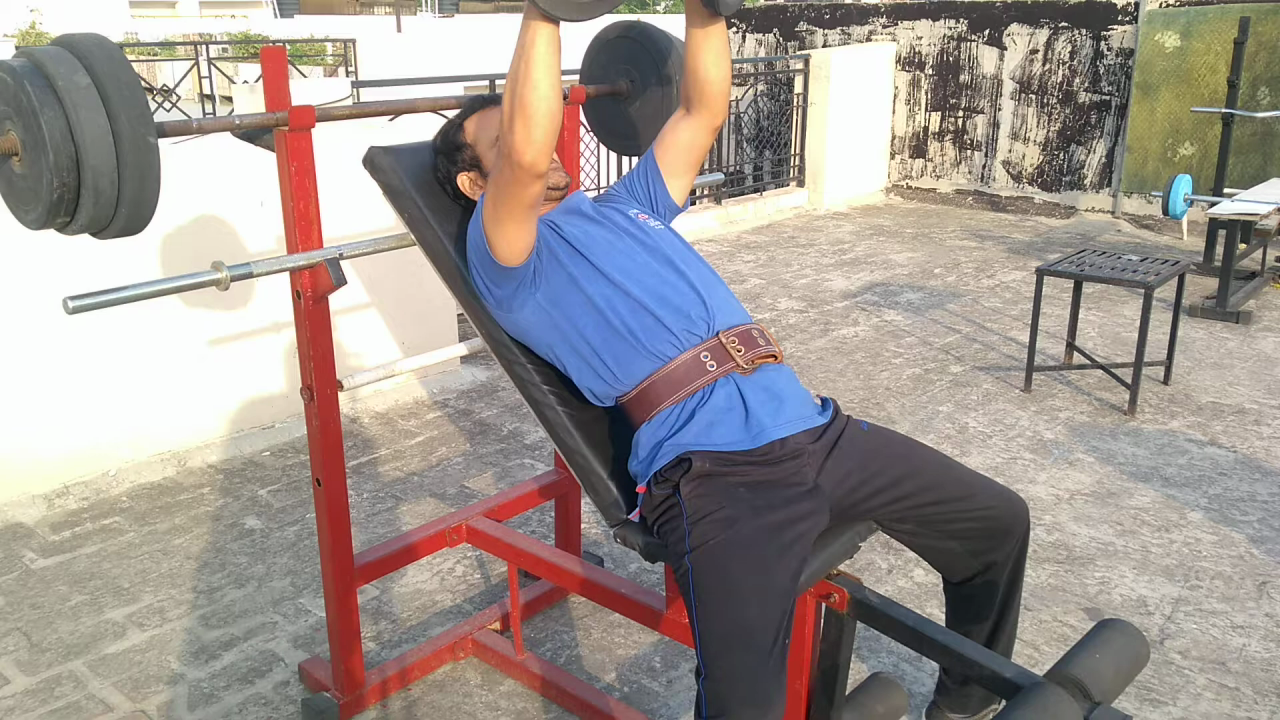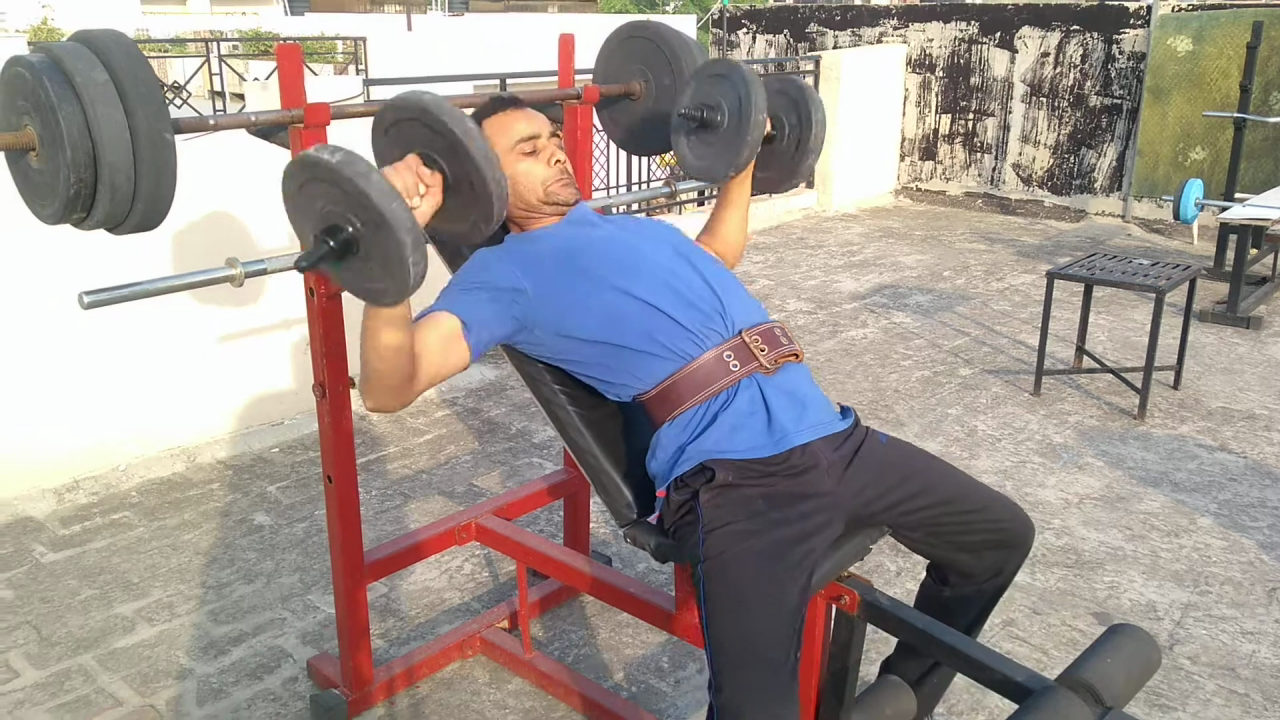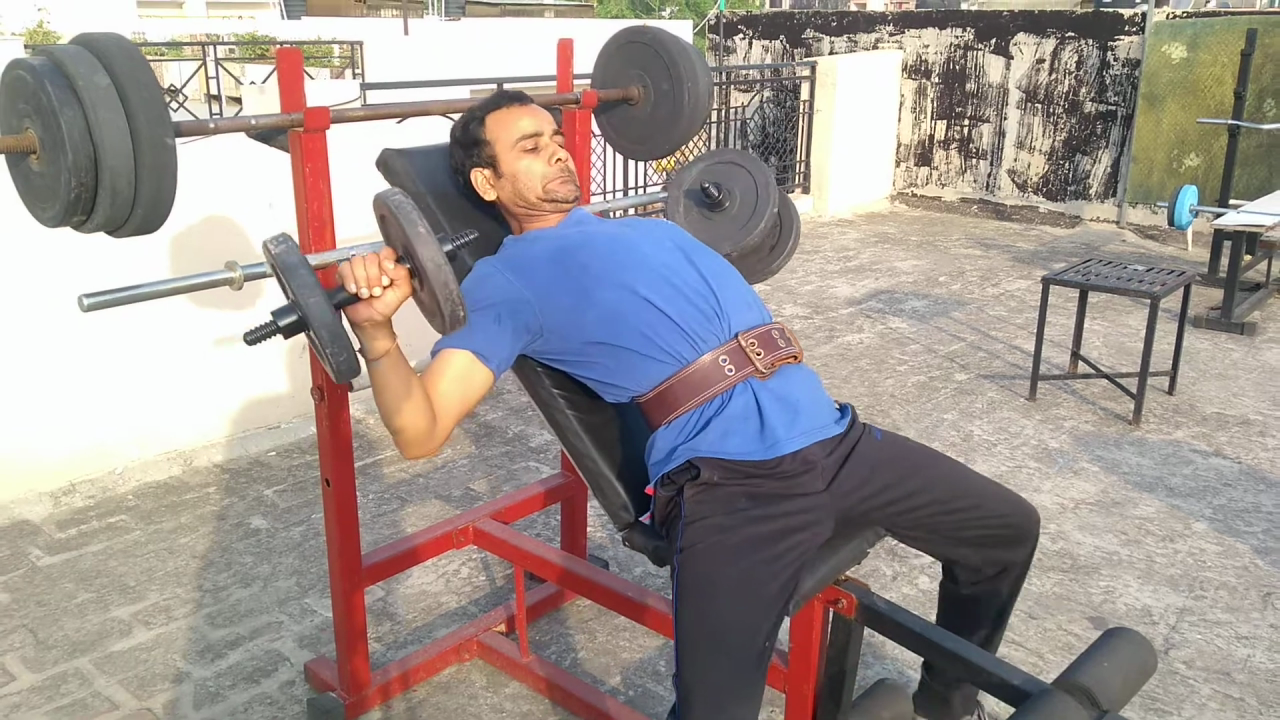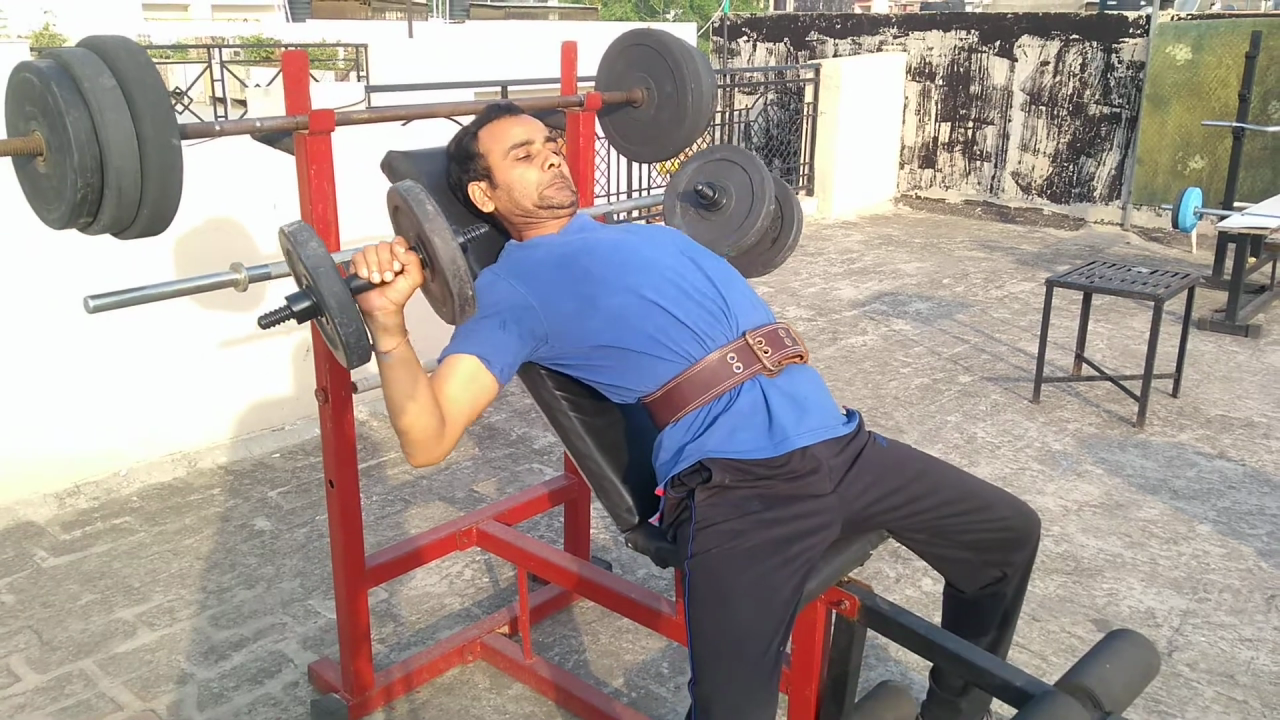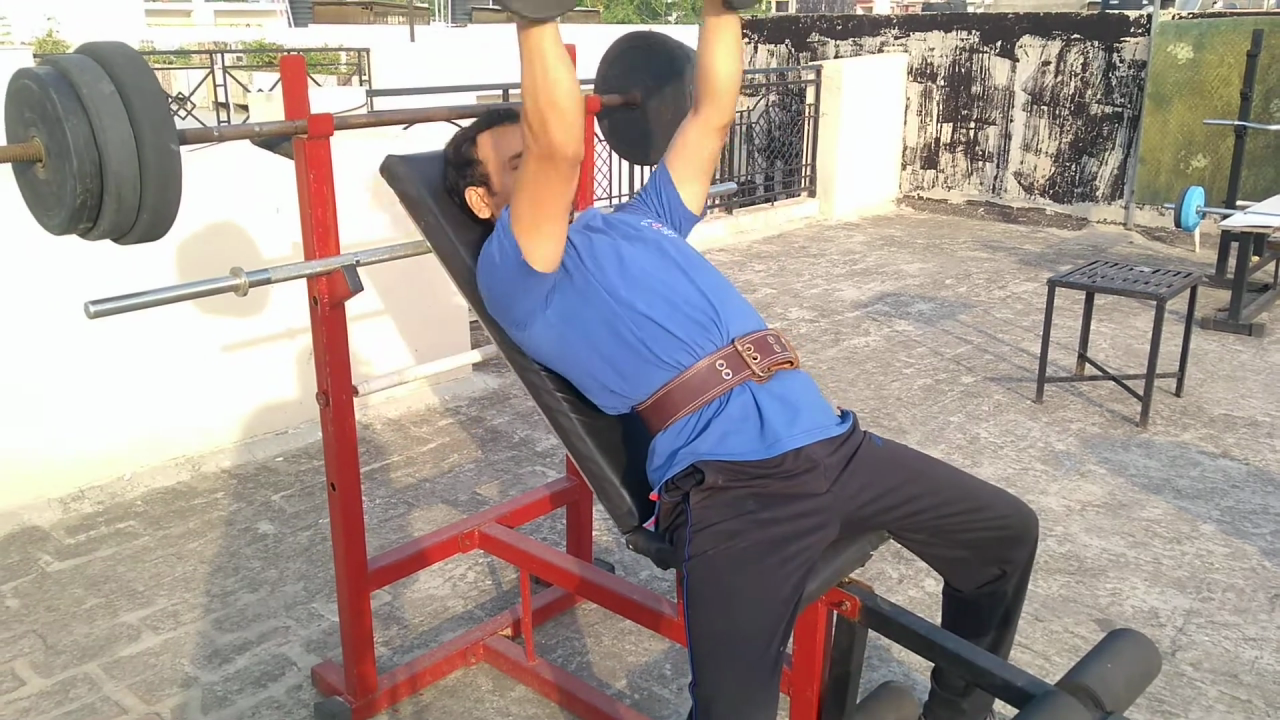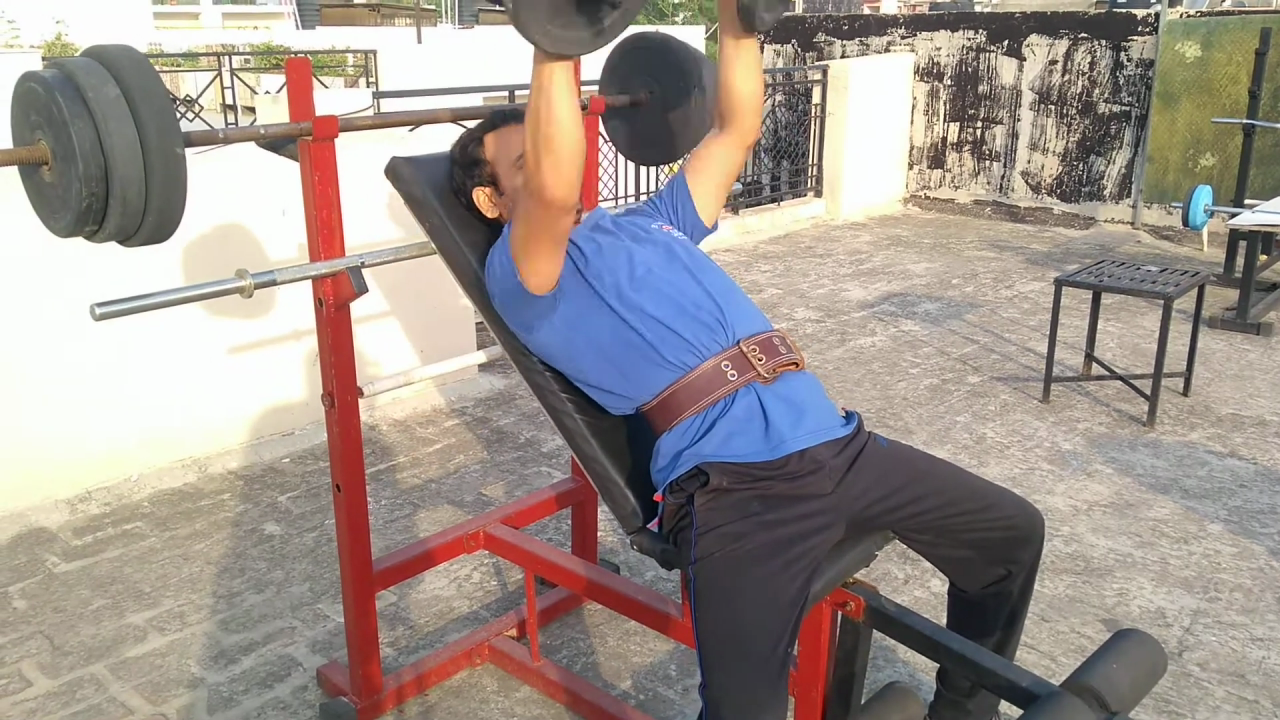
dt=0.5s
person 1, frame 1
left shoulder: (622, 207)
right shoulder: (508, 254)
left elbow: (702, 111)
right elbow: (525, 160)
left hip: (811, 426)
right hip: (713, 473)
left knee: (998, 522)
person 1, frame 2
left shoulder: (630, 224)
right shoulder: (505, 270)
left elbow: (719, 252)
right elbow: (387, 386)
left wrist: (742, 165)
left hip: (828, 434)
right hip: (730, 477)
left knee: (1003, 535)
person 1, frame 3
left shoulder: (642, 226)
right shoulder: (505, 280)
right elbow: (421, 431)
right wrist: (374, 327)
left hip: (831, 435)
right hip: (728, 479)
left knee: (1009, 528)
person 1, frame 4
left shoulder: (642, 232)
right shoulder: (511, 286)
right elbow: (427, 437)
right wrist: (386, 317)
left hip: (834, 438)
right hip: (735, 480)
left knee: (1009, 533)
person 1, frame 5
left shoulder: (639, 221)
right shoulder: (515, 274)
left elbow: (711, 115)
right elbow: (558, 149)
left hip: (828, 438)
right hip: (730, 482)
left knee: (1007, 530)
person 1, frame 6
left shoulder: (646, 225)
right shoulder: (522, 271)
left elbow: (736, 131)
right elbow: (557, 189)
left hip: (832, 439)
right hip: (735, 485)
left knee: (1013, 531)
